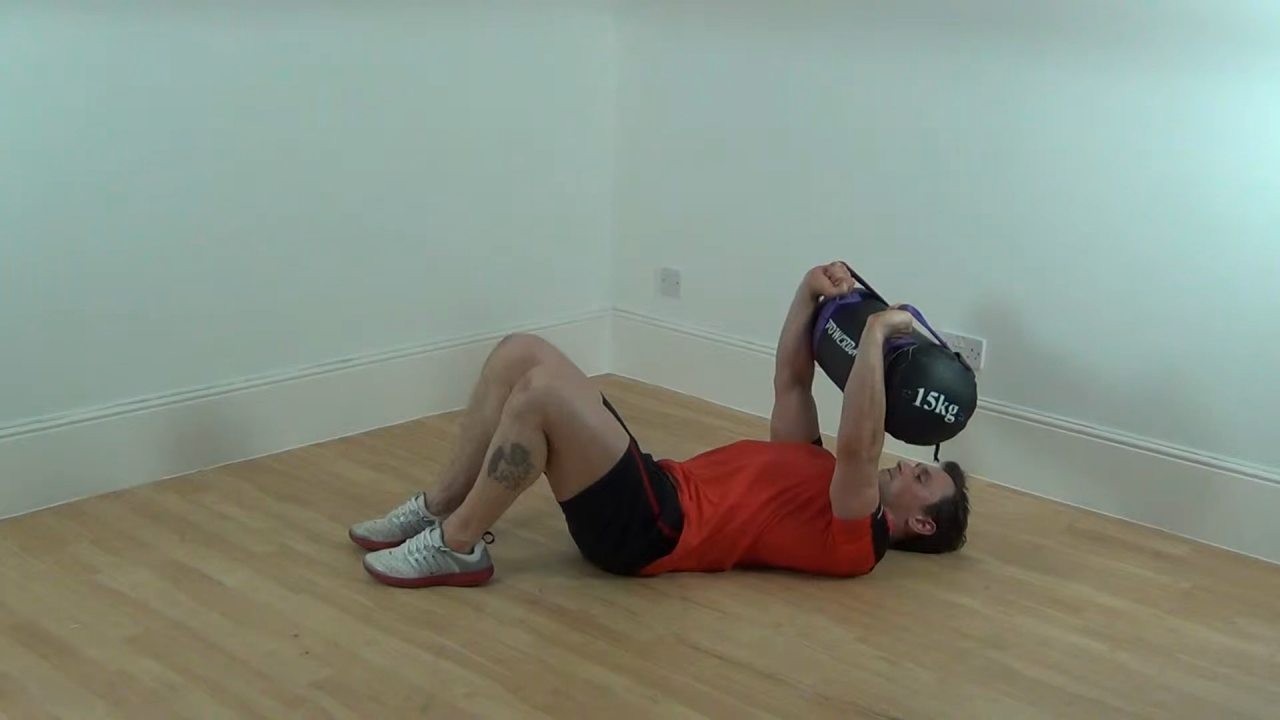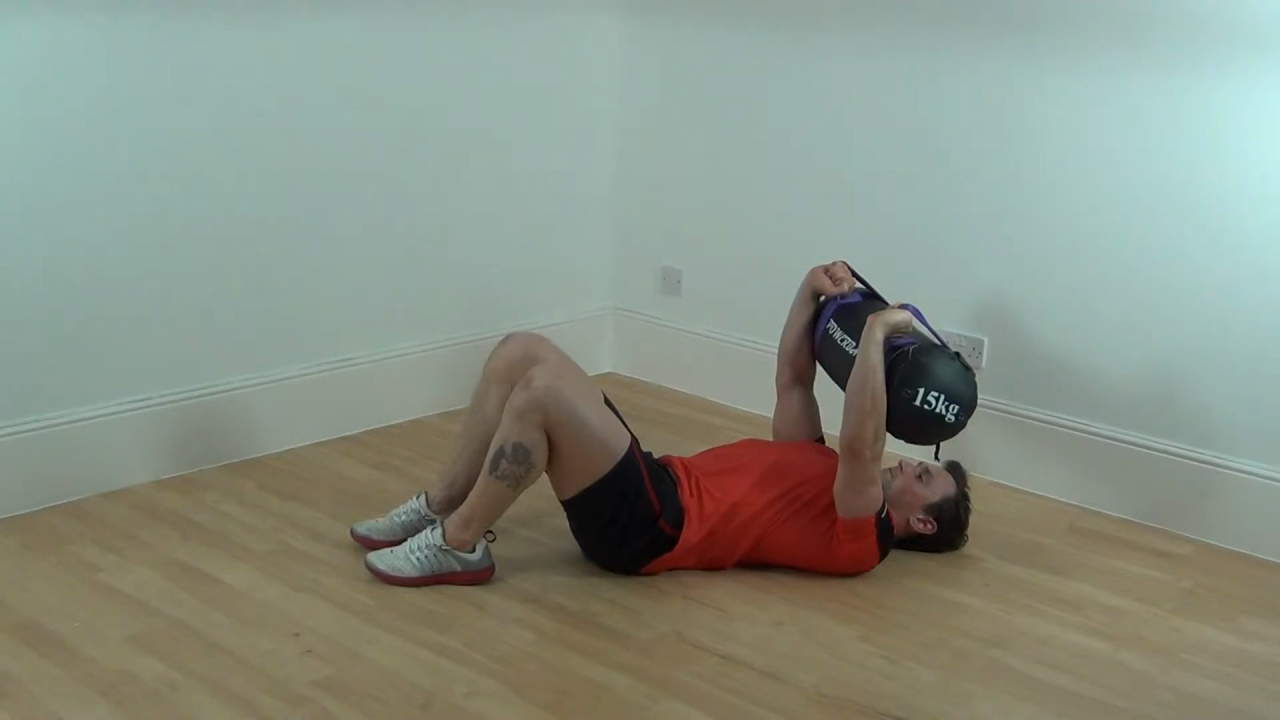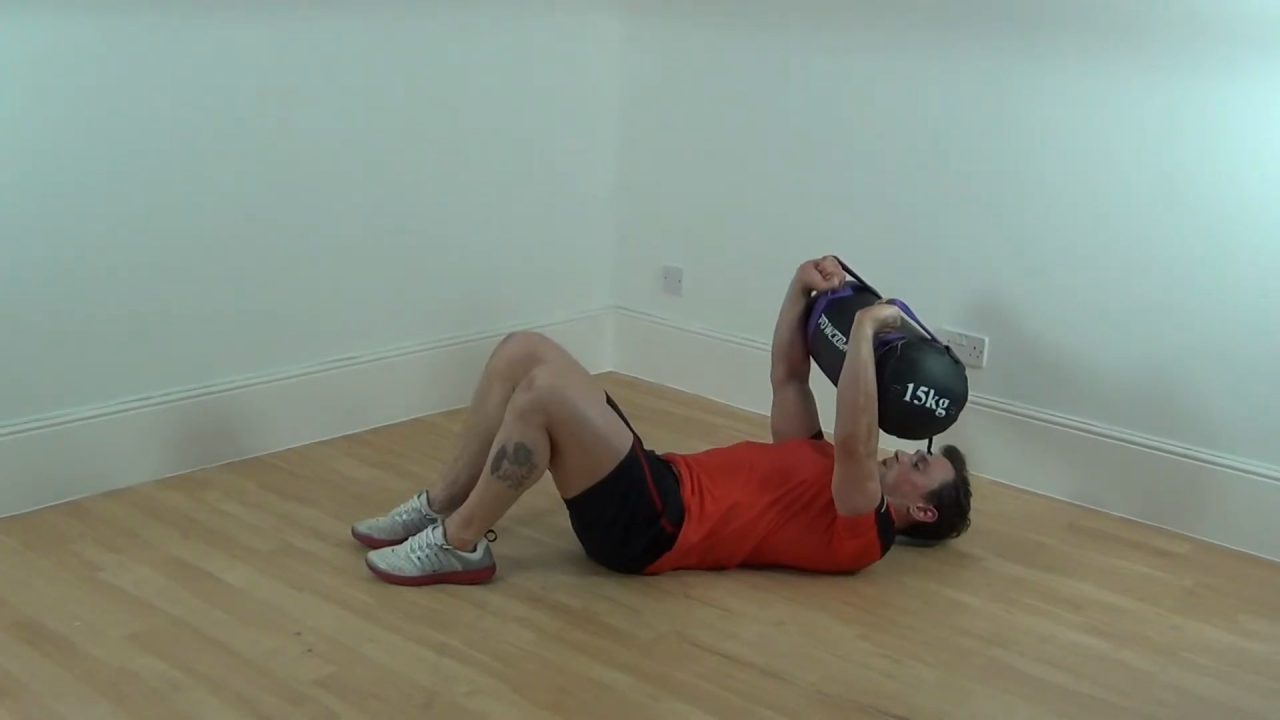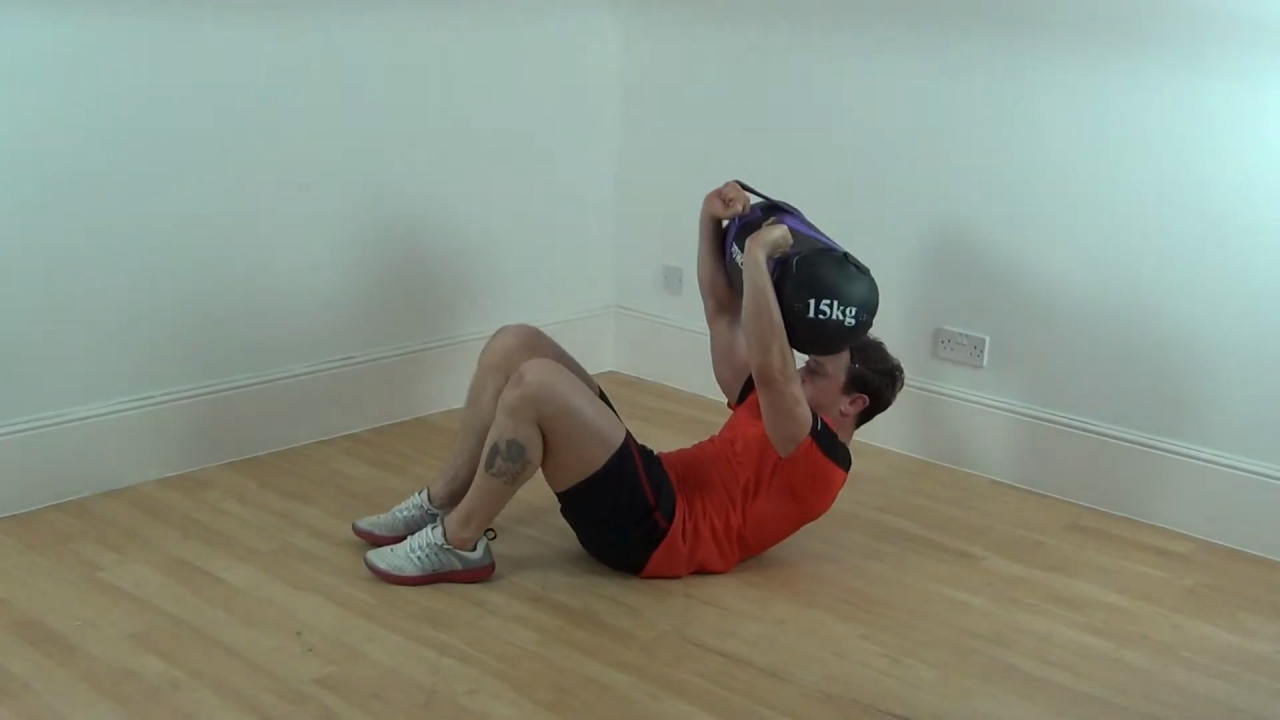
dt=1s
person 1, frame 1
left shoulder: (855, 539)
right shoulder: (821, 474)
left elbow: (859, 447)
right elbow: (791, 381)
left wrist: (874, 336)
right wrist: (810, 291)
left hip: (647, 528)
right hip: (649, 488)
left knee: (540, 389)
right knee: (519, 352)
left ankle: (457, 545)
right ankle: (437, 507)
person 1, frame 2
left shoulder: (857, 537)
right shoulder: (825, 474)
left elbow: (861, 444)
right elbow: (792, 380)
left wrist: (876, 335)
right wrist: (812, 292)
left hip: (649, 526)
right hip: (653, 485)
left knee: (542, 388)
right knee: (521, 351)
left ankle: (458, 544)
right ankle: (438, 506)
person 1, frame 3
left shoulder: (859, 533)
right shoulder: (822, 468)
left elbow: (854, 439)
right elbow: (788, 377)
left wrist: (864, 330)
right wrist: (802, 286)
left hip: (651, 527)
right hip: (654, 486)
left knee: (543, 389)
right knee: (523, 351)
left ankle: (459, 545)
right ankle: (440, 505)
person 1, frame 4
left shoulder: (818, 459)
right shoulder: (774, 412)
left elbow: (770, 365)
right elbow: (723, 315)
left wrist: (758, 254)
right wrist: (711, 222)
left hip: (648, 528)
right hip: (639, 489)
left knee: (533, 383)
right knee: (514, 345)
left ankle: (457, 543)
right ankle: (440, 503)
